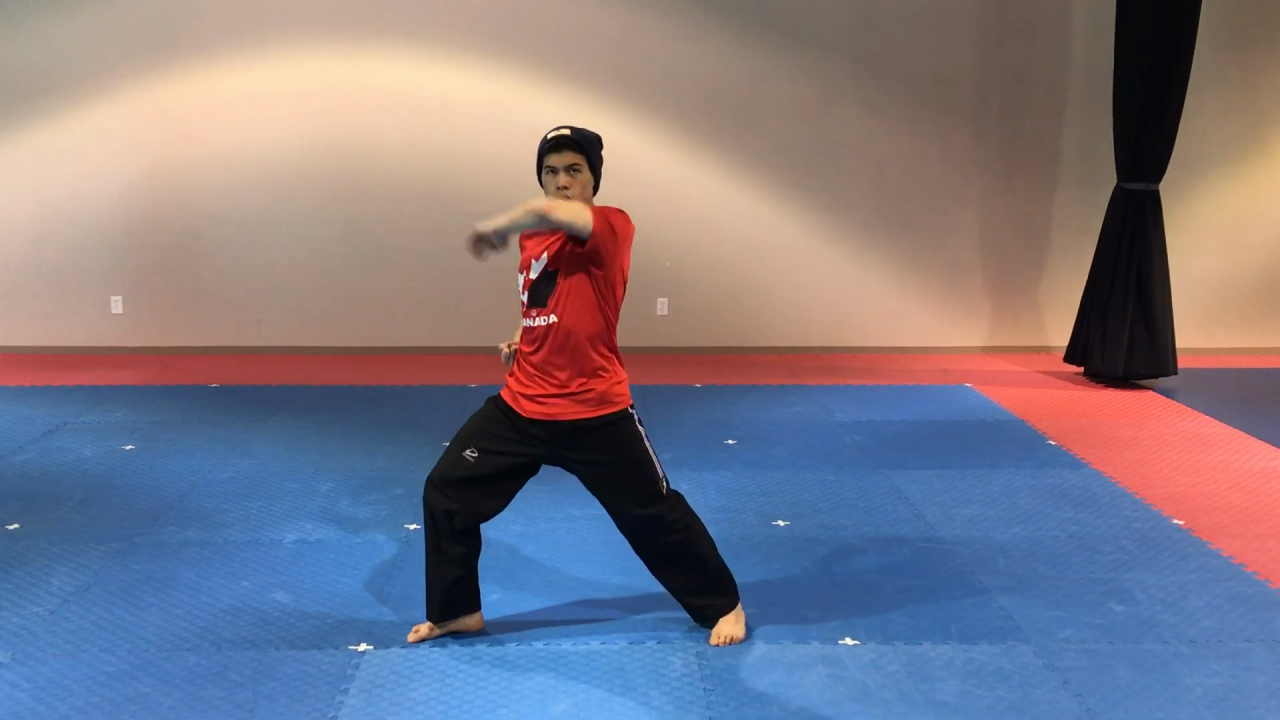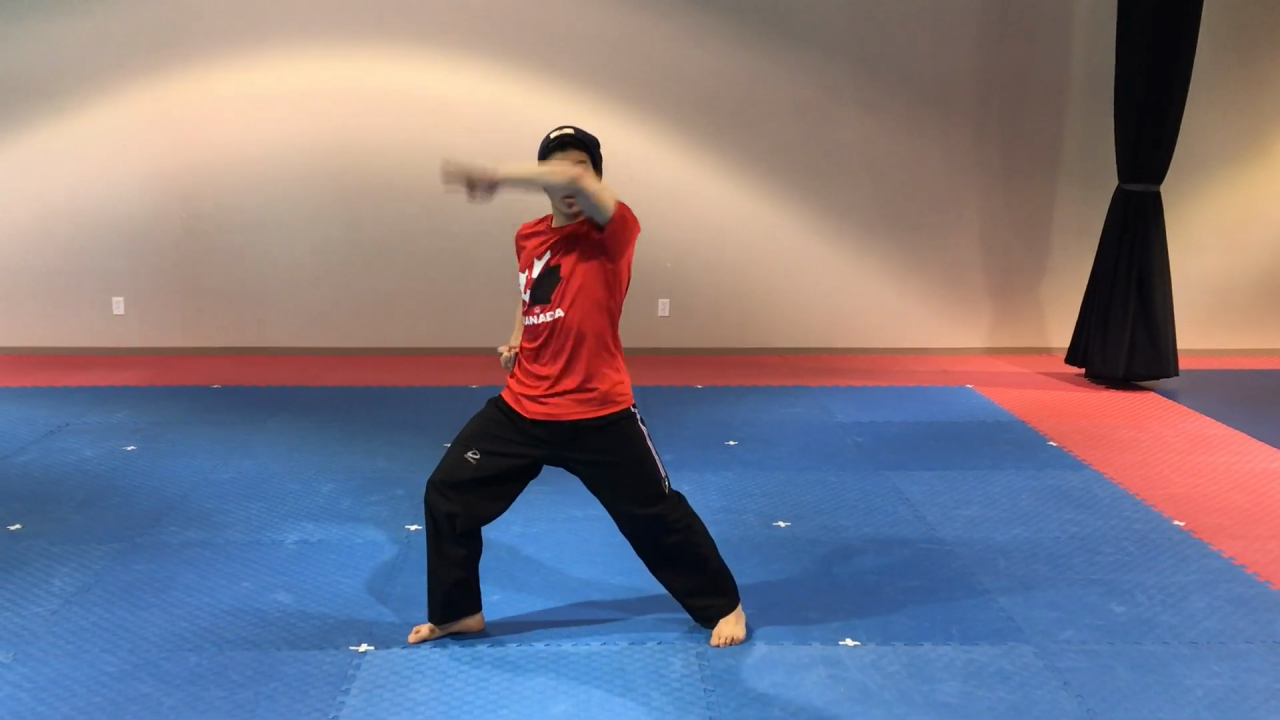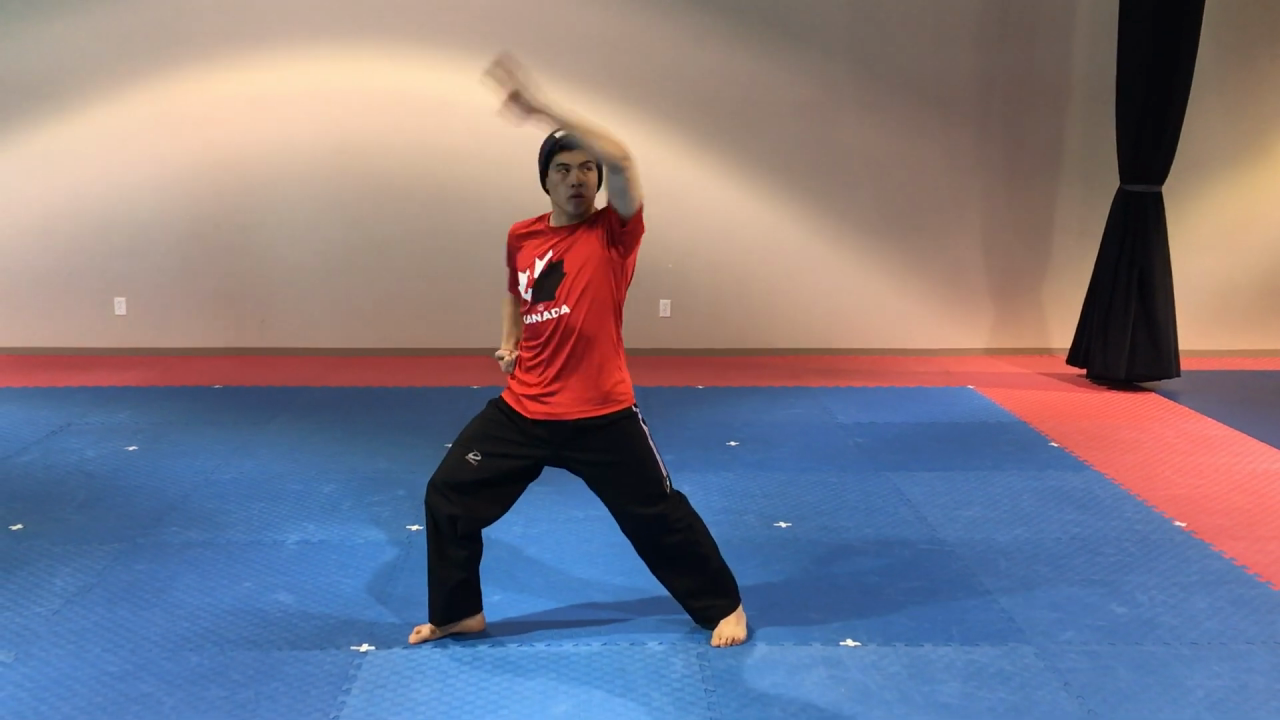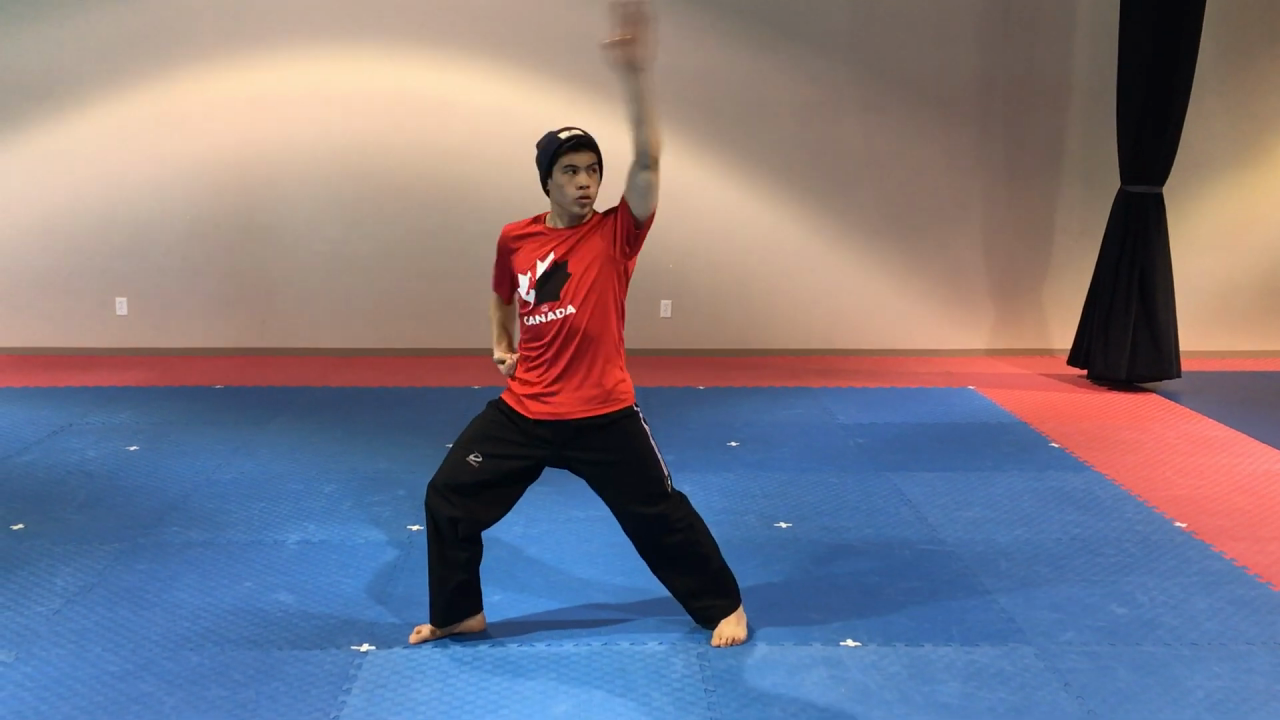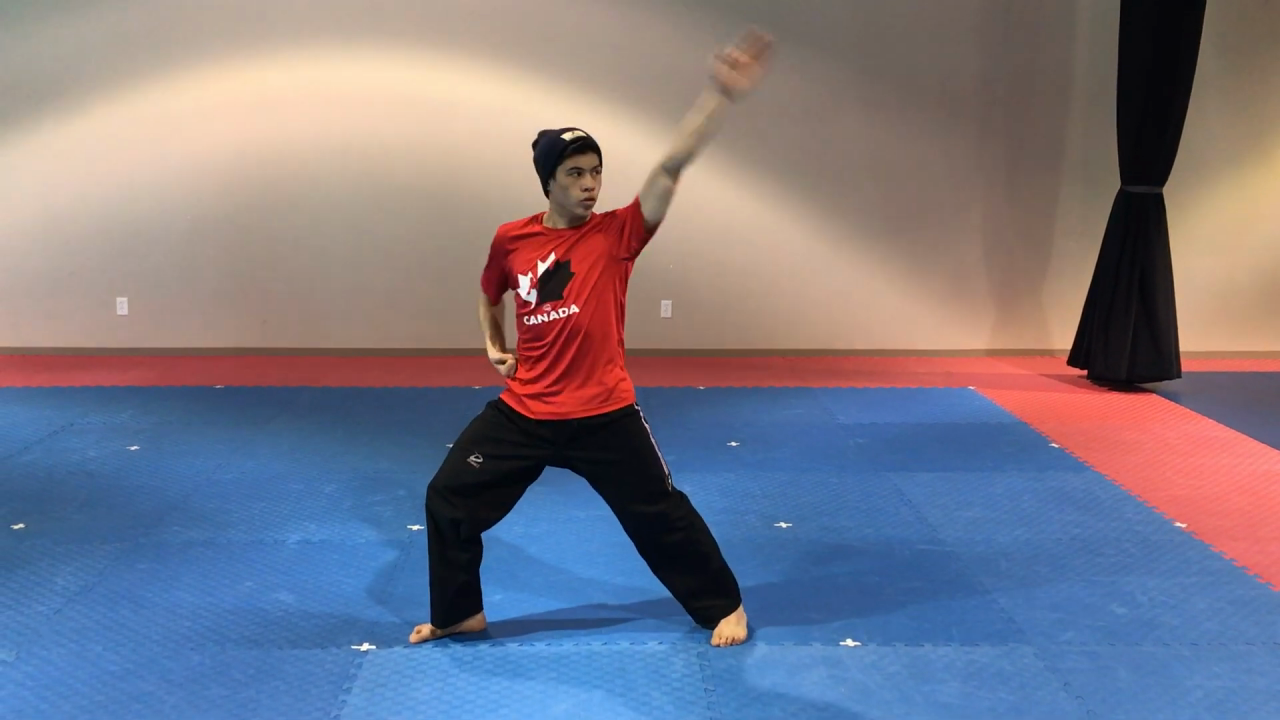
dt=0.1s
person 1, frame 1
left shoulder: (610, 230)
right shoulder: (531, 237)
left elbow: (554, 211)
left wrist: (494, 229)
right wrist: (518, 338)
left hip: (597, 415)
right hip: (520, 407)
left knee: (654, 514)
right knee: (445, 491)
left ankle: (723, 605)
right ankle: (457, 610)
person 1, frame 2
left shoulder: (616, 226)
right shoulder: (528, 235)
left elbow: (574, 182)
left wrist: (494, 176)
right wrist: (516, 341)
left hip: (599, 414)
right hip: (521, 408)
left knee: (655, 514)
right knee: (447, 493)
left ankle: (723, 606)
right ankle: (457, 611)
person 1, frame 3
left shoulder: (615, 232)
right shoulder: (521, 235)
left elbow: (617, 159)
left wrist: (542, 110)
right wrist: (509, 344)
left hip: (601, 415)
right hip: (522, 411)
left knee: (659, 515)
right knee: (447, 496)
left ankle: (723, 606)
right ankle: (457, 612)
person 1, frame 4
left shoulder: (617, 234)
right shoulder: (514, 240)
left elbow: (648, 157)
left wrist: (634, 72)
right wrist: (501, 346)
left hip: (603, 417)
right hip: (522, 413)
left knee: (661, 517)
right knee: (447, 497)
left ankle: (724, 606)
right ankle: (457, 613)
person 1, frame 5
left shoulder: (617, 237)
right shoulder: (511, 239)
left elbow: (670, 169)
right elbow: (492, 295)
left wrist: (721, 92)
right wrist: (495, 346)
left hip: (604, 415)
right hip: (523, 412)
left knee: (659, 513)
right knee: (450, 498)
left ankle: (725, 605)
right ankle: (458, 613)
